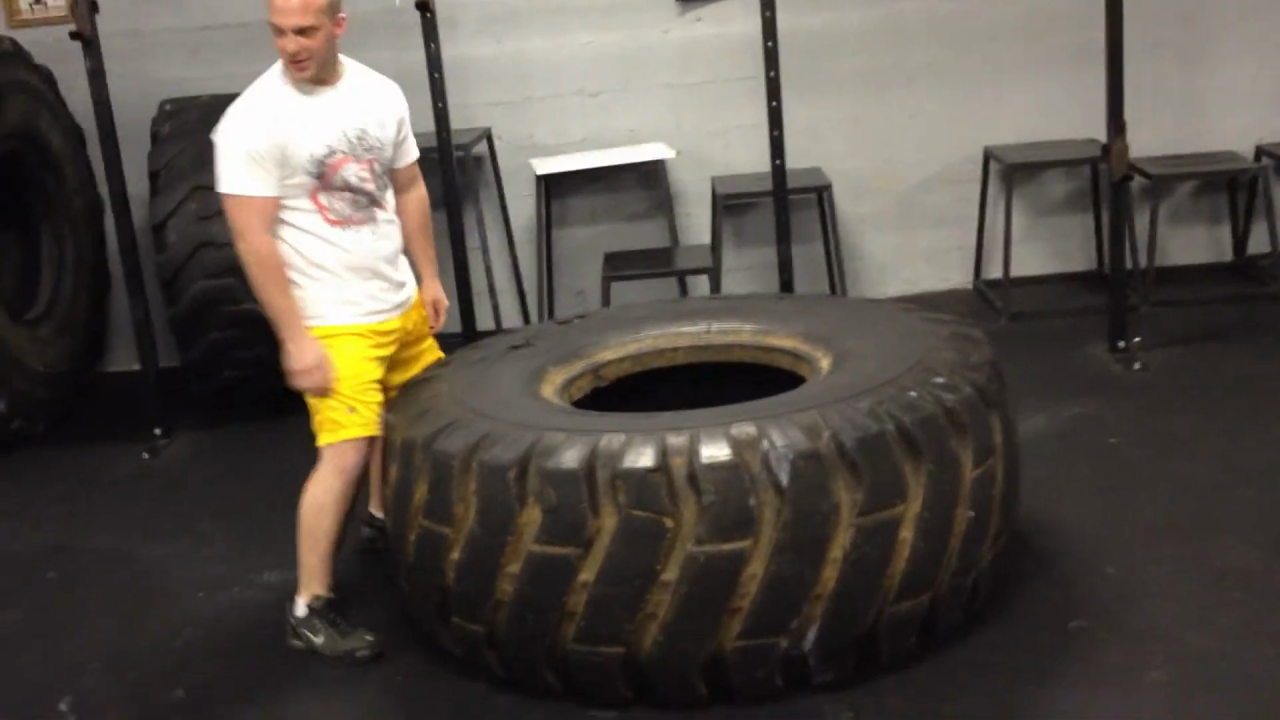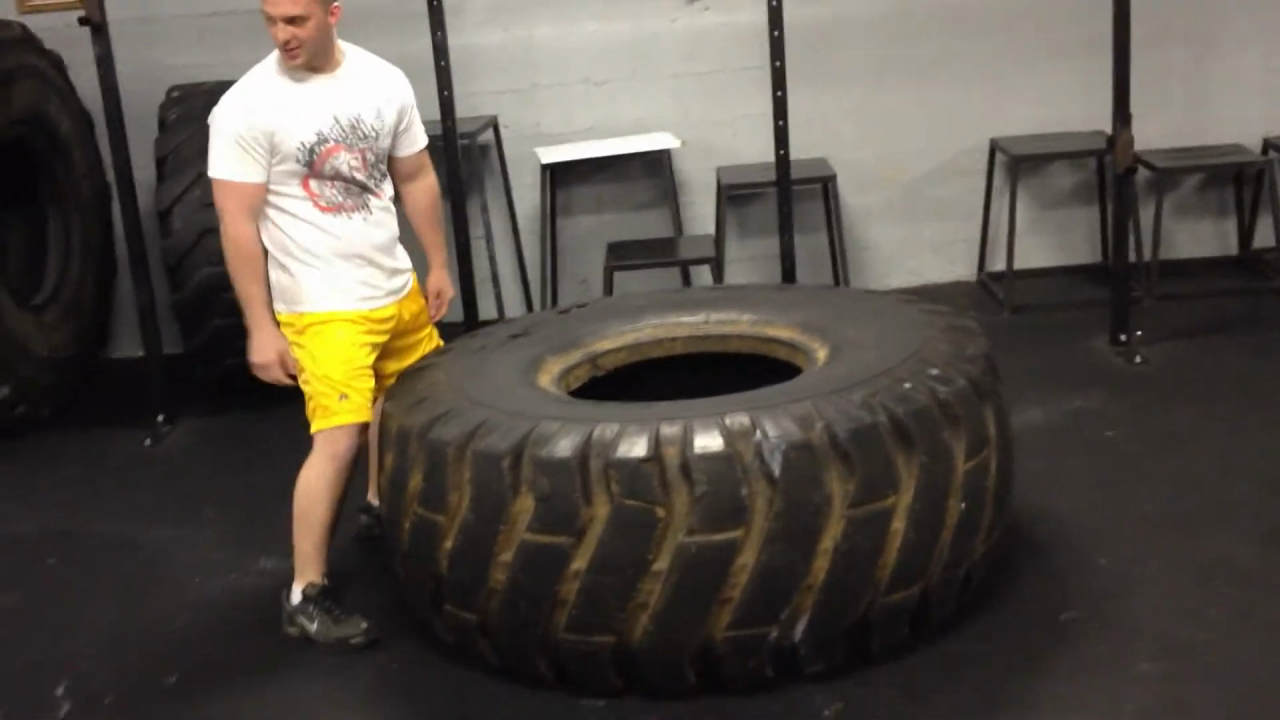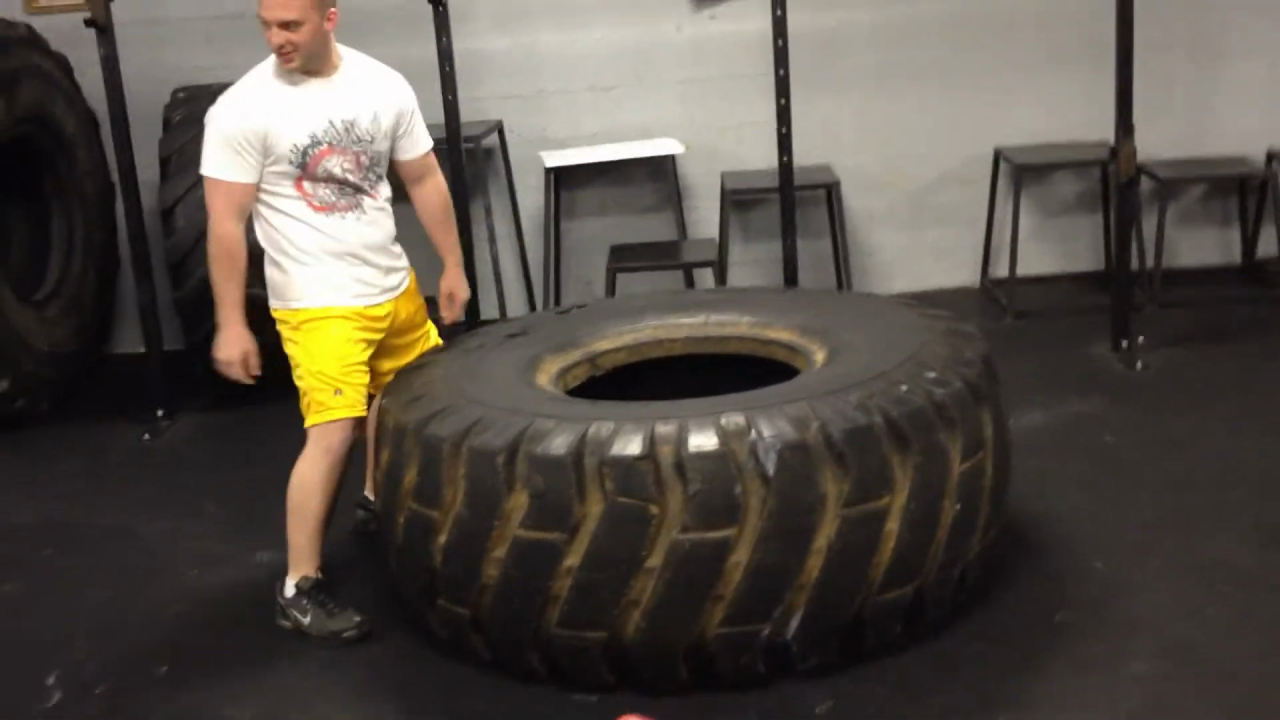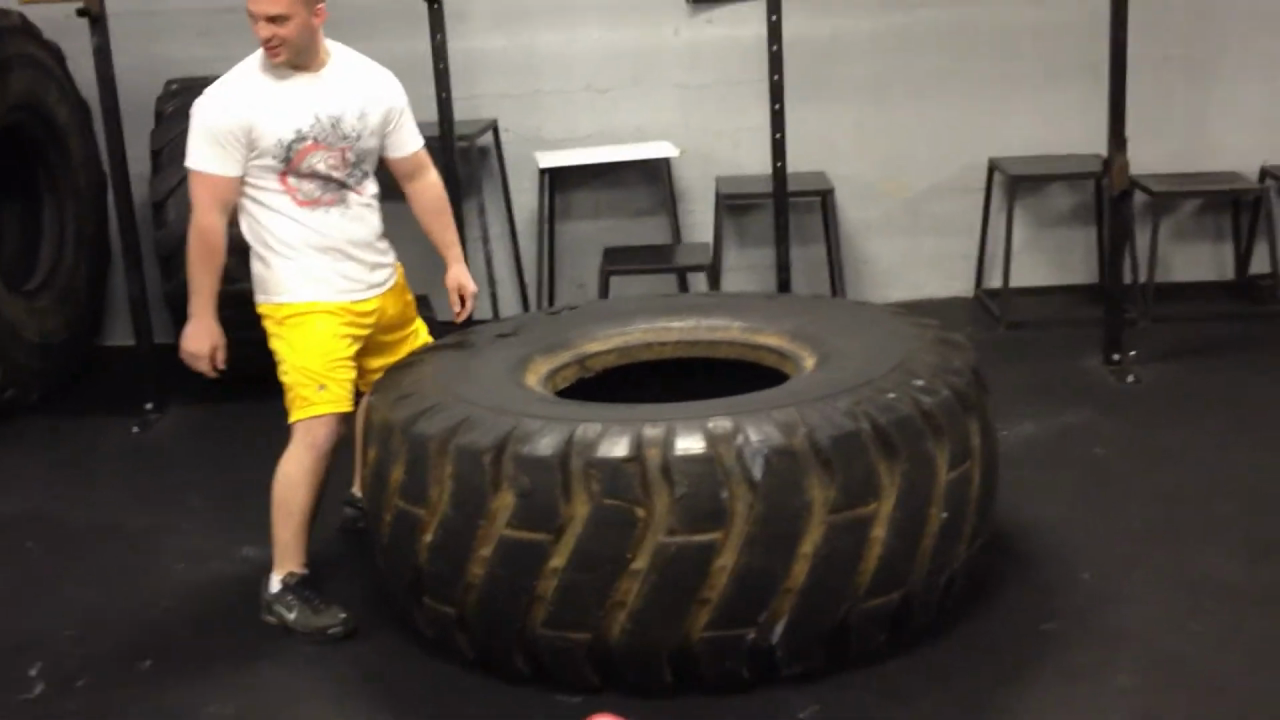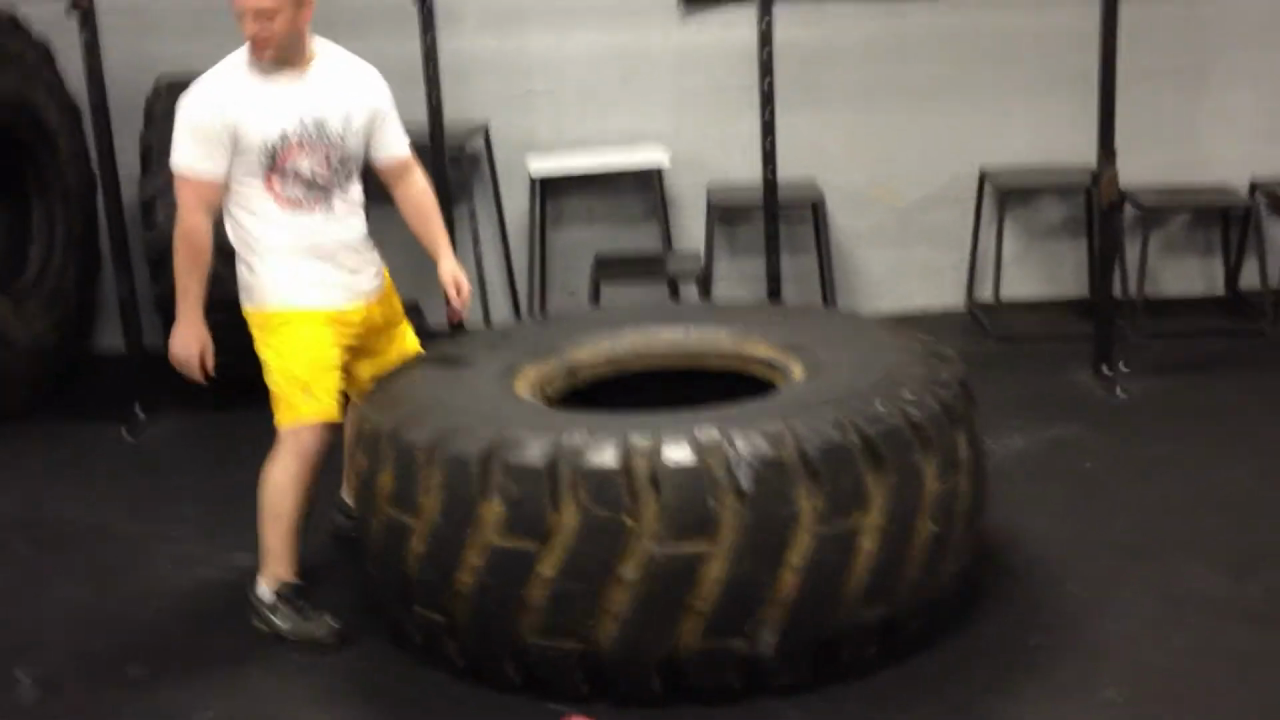
dt=0.1s
person 1, frame 1
left shoulder: (380, 93)
right shoulder: (254, 119)
right elbow: (254, 240)
left wrist: (428, 279)
right wrist: (296, 338)
left hip: (398, 301)
right hip: (331, 321)
right knee: (346, 454)
left ankle: (382, 516)
right ankle: (308, 609)
person 1, frame 2
left shoulder: (384, 80)
right shoulder: (247, 106)
left elbow: (416, 178)
right elbow: (237, 225)
left wrist: (439, 266)
right wrist: (260, 327)
left hip: (397, 285)
right hip: (324, 305)
right knee: (337, 441)
left ankle: (382, 504)
right ankle: (304, 596)
person 1, frame 3
left shoulder: (384, 86)
right shoulder: (243, 107)
left elbow: (424, 180)
right elbow: (225, 222)
left wrist: (452, 266)
right wrist: (231, 324)
left hip: (394, 284)
right hip: (320, 303)
right knee: (332, 436)
left ankle: (379, 498)
right ankle: (299, 589)
person 1, frame 4
left shoulder: (372, 81)
right shoulder: (228, 102)
left elbow: (418, 174)
right elbow: (208, 216)
left wrist: (454, 262)
right wrist: (202, 316)
left hip: (380, 278)
right hip: (306, 298)
right knee: (318, 431)
left ankle: (367, 496)
right ankle: (284, 585)
person 1, frame 5
left shoulder: (358, 80)
right shoulder: (213, 99)
left elbow: (405, 177)
right elbow: (194, 217)
left wrist: (445, 258)
right wrist: (189, 318)
left hip: (366, 283)
right hip: (291, 302)
right knee: (304, 437)
left ankle: (357, 502)
right ankle: (274, 592)
